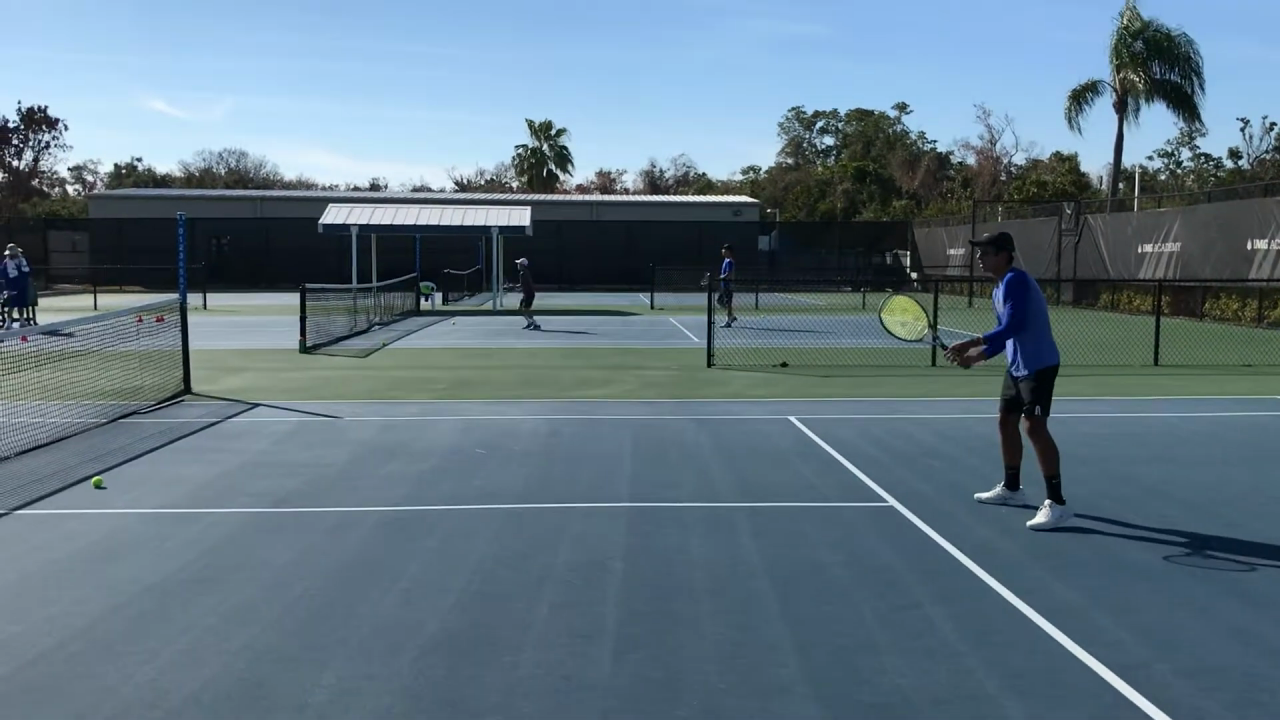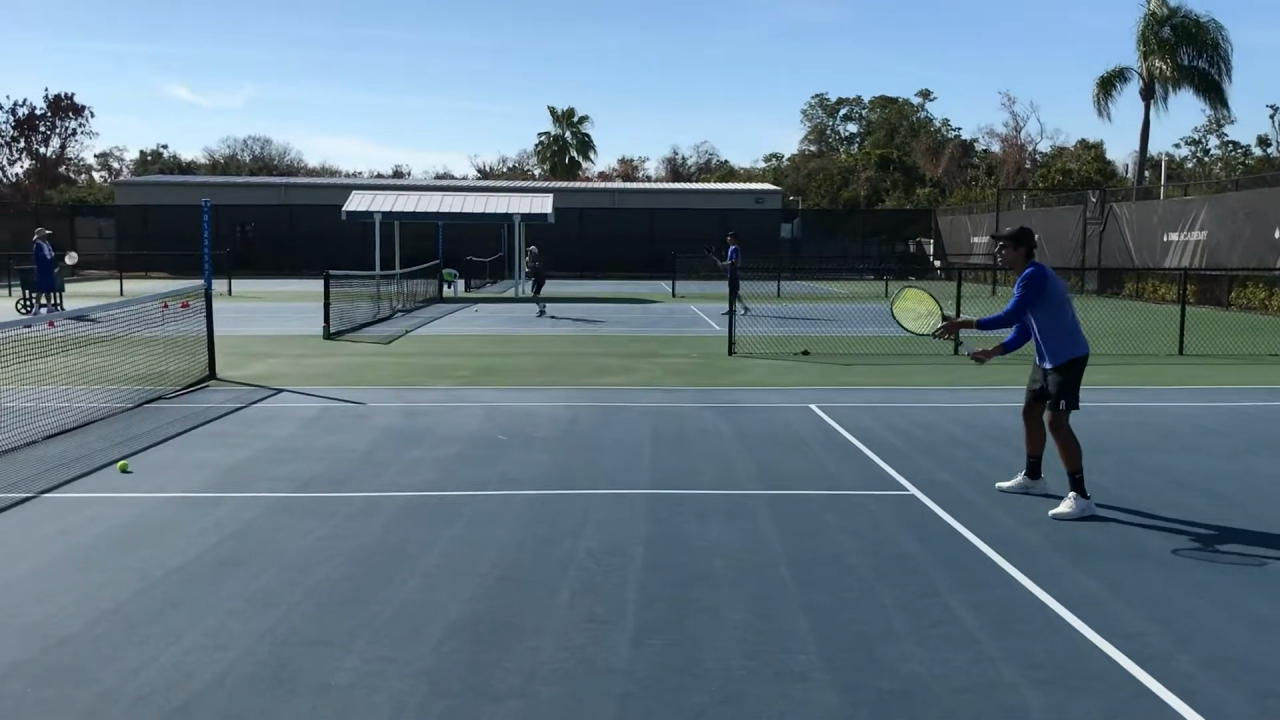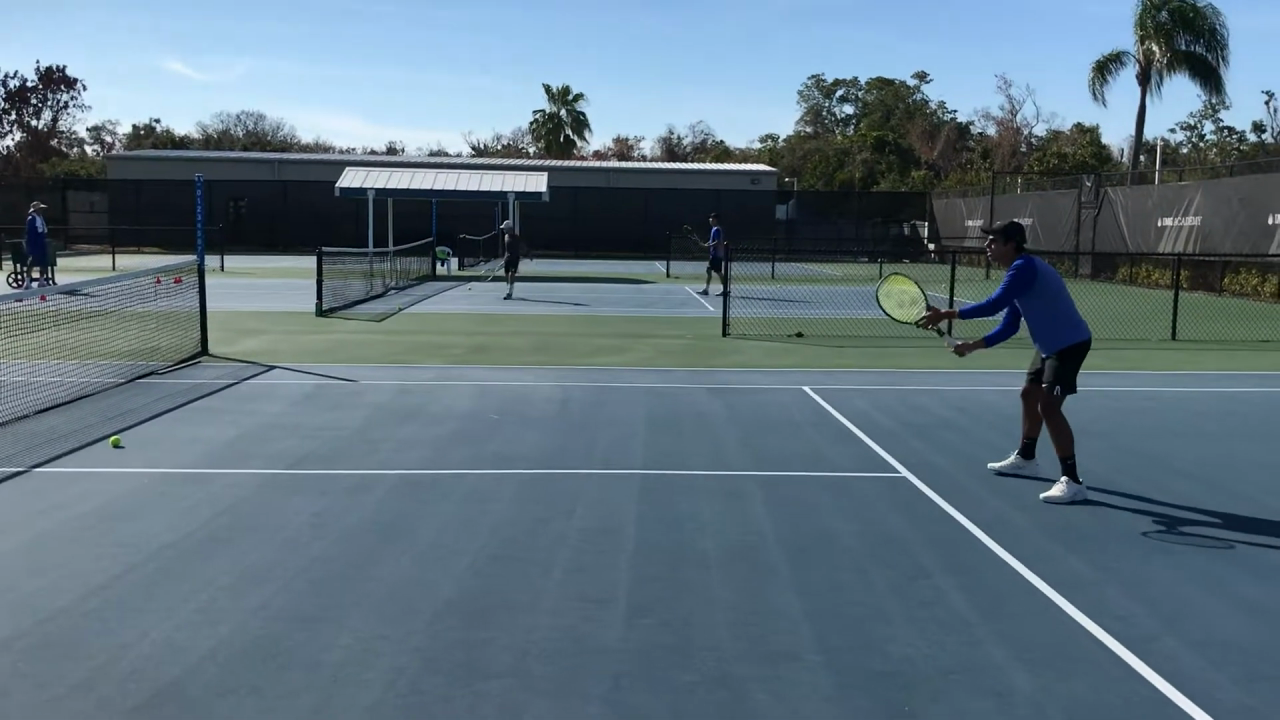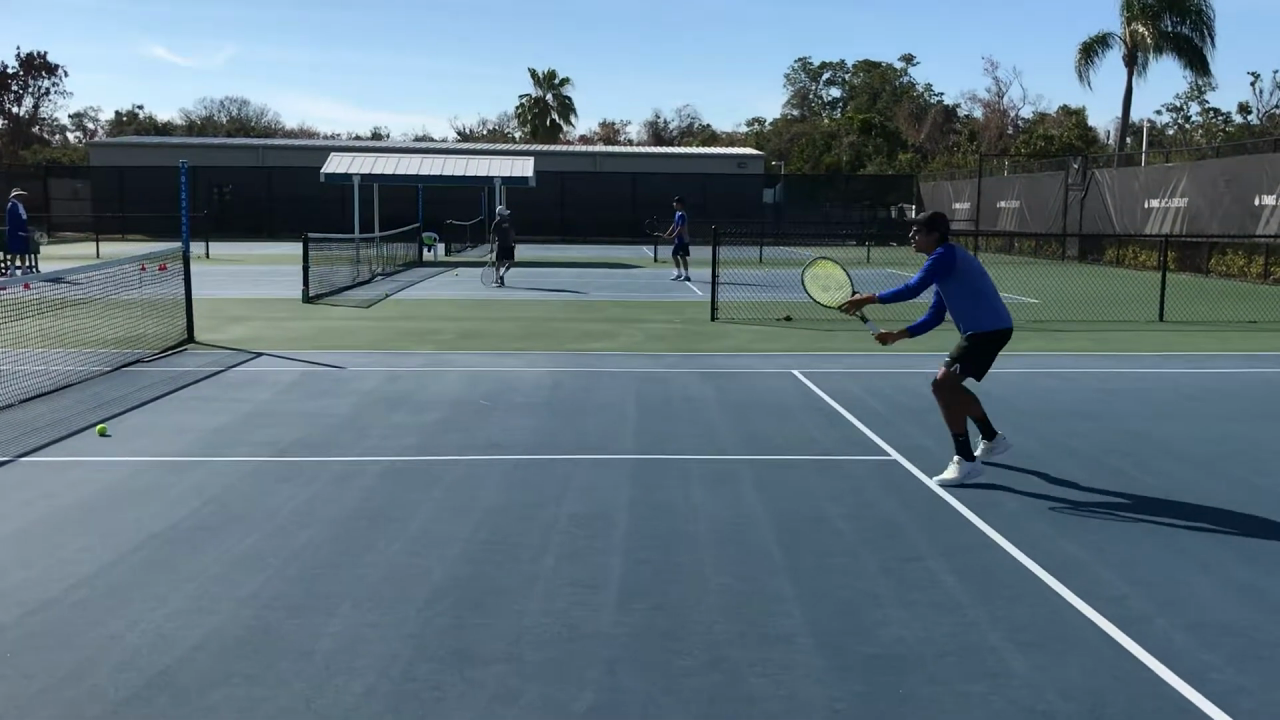
dt=0.7s
person 1, frame 1
left shoulder: (1015, 281)
right shoulder: (999, 289)
left elbow: (1014, 328)
left wrist: (973, 343)
right wrist: (976, 355)
left hip: (1039, 366)
right hip: (1017, 367)
left knee: (1035, 427)
right knee: (1007, 422)
left ankle: (1056, 503)
right ankle: (1011, 487)
person 1, frame 2
left shoulder: (1035, 275)
right shoulder: (1024, 280)
left elbow: (1009, 318)
right elbow: (1022, 331)
left wrist: (963, 324)
right wrist: (993, 352)
left hip: (1067, 358)
right hip: (1046, 358)
left knee: (1057, 421)
right knee: (1030, 412)
left ankle: (1080, 496)
right ankle: (1032, 477)
person 1, frame 3
left shoulder: (1025, 267)
right shoulder: (1019, 271)
left elbow: (993, 305)
right elbow: (1009, 326)
left wrist: (947, 315)
right wrist: (974, 345)
left hip: (1069, 344)
right hip: (1050, 345)
left knee: (1049, 407)
right knee: (1030, 394)
left ankle: (1072, 481)
right ankle: (1025, 457)
person 1, frame 4
left shoulder: (945, 255)
right shoulder: (944, 260)
left elbow: (912, 290)
right elbow: (934, 317)
left wrist: (867, 299)
right wrist: (897, 335)
left hip: (989, 330)
right hip: (986, 329)
left knee: (943, 385)
right knee: (952, 386)
left ankle: (966, 461)
right ankle: (991, 439)
